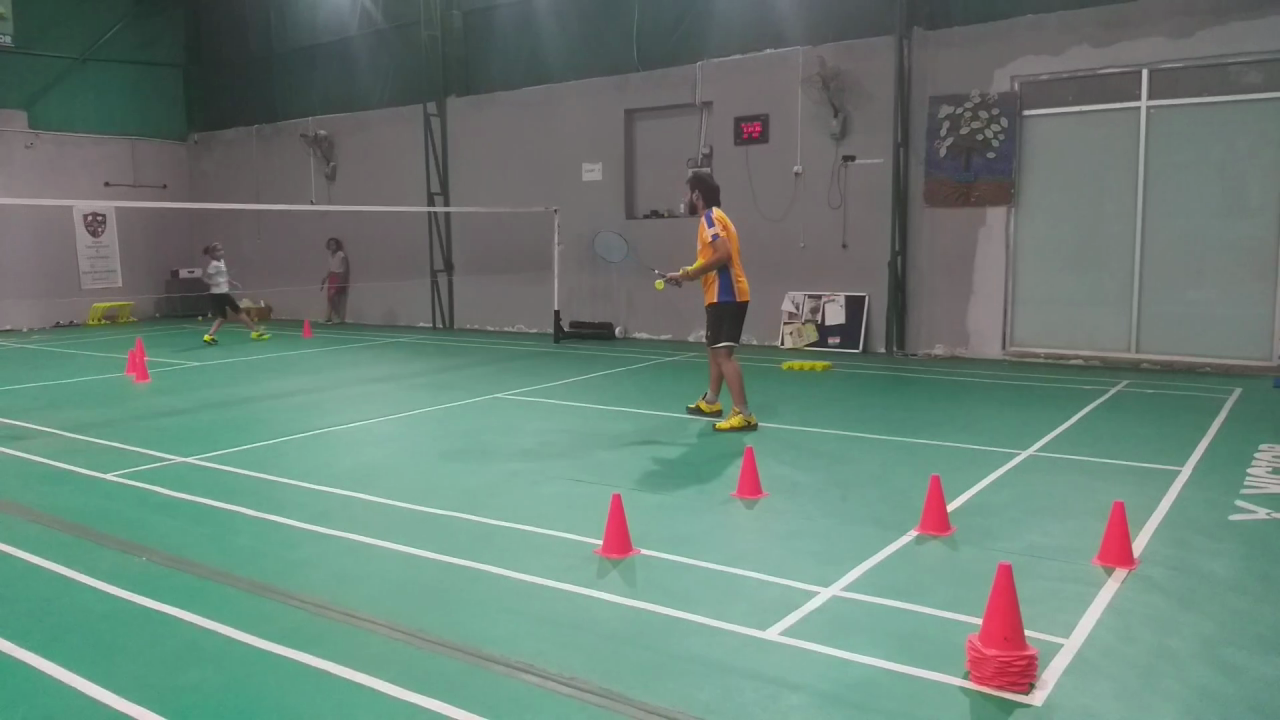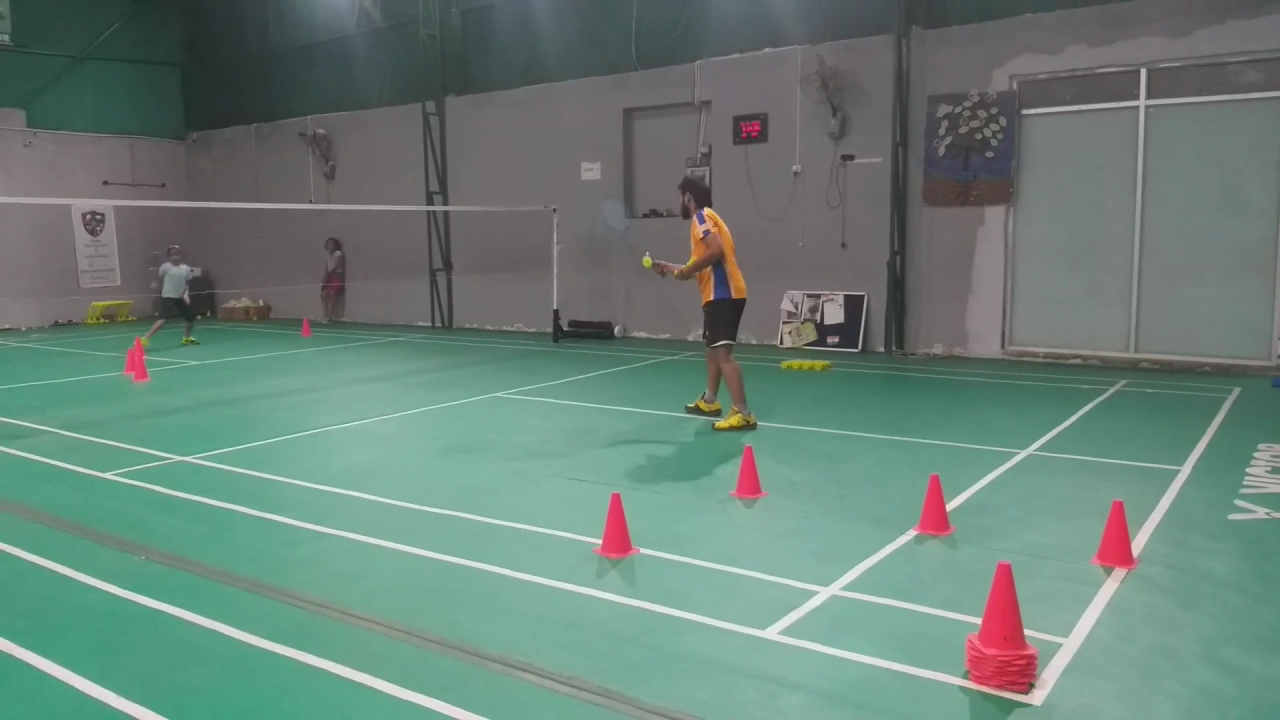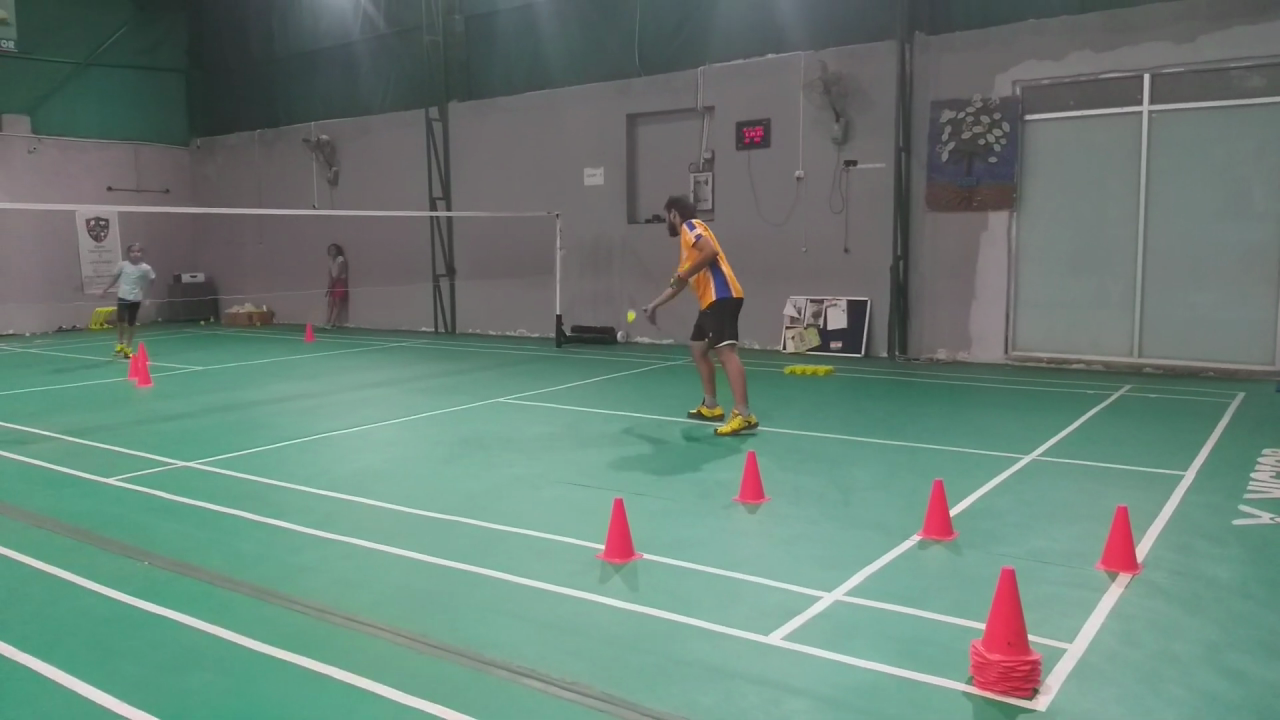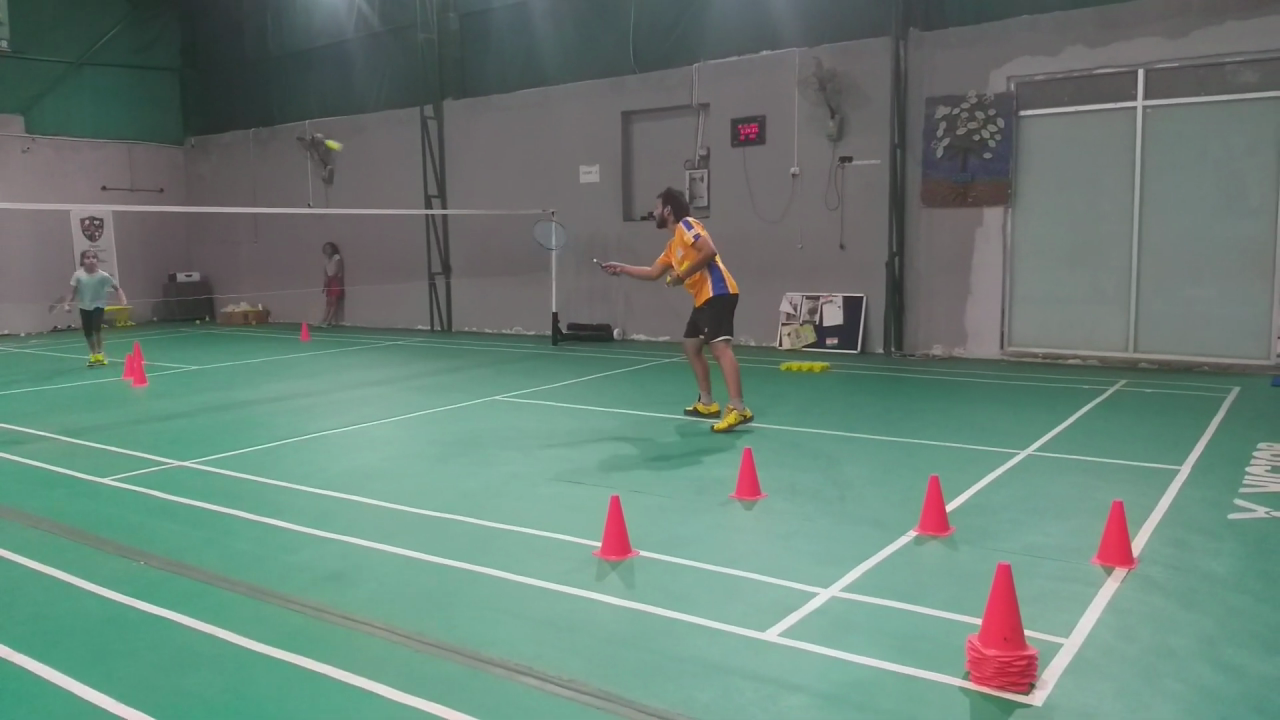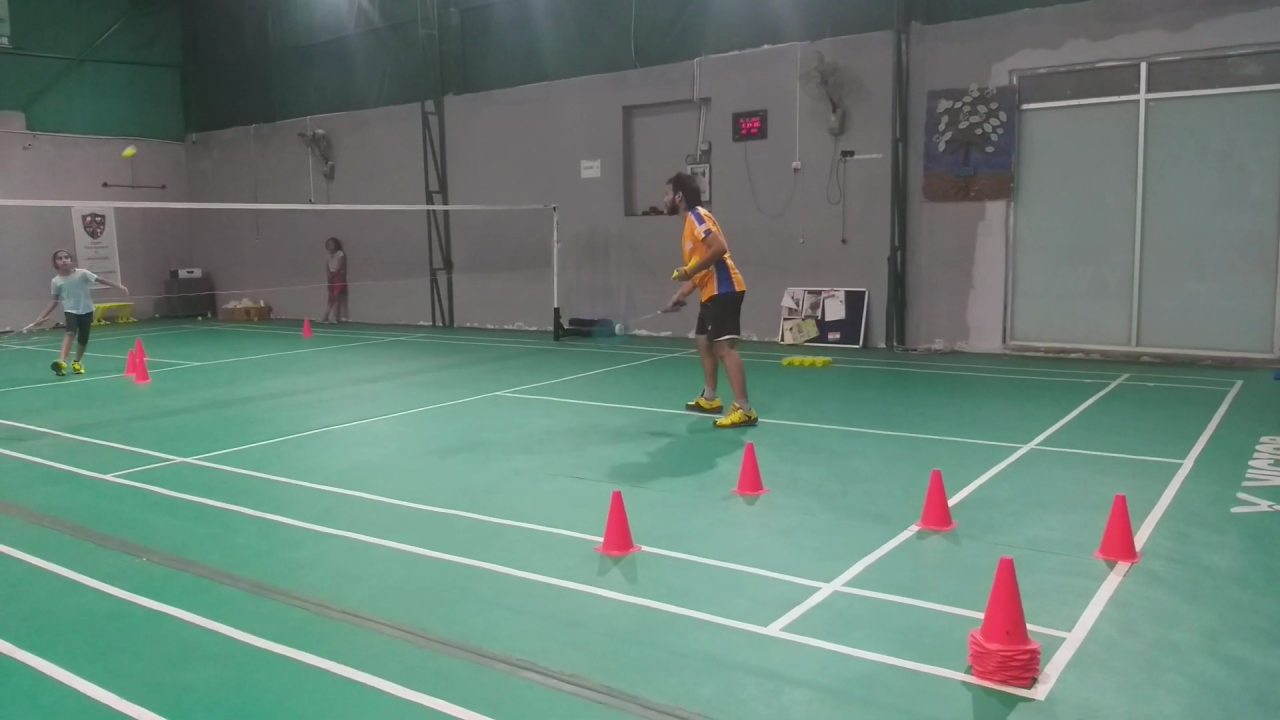
dt=0.4s
person 1, frame 1
left shoulder: (710, 217)
right shoulder: (714, 218)
left elbow: (723, 255)
left wrist: (693, 272)
right wrist: (685, 275)
left hip: (725, 297)
right hip: (723, 296)
left knee: (723, 354)
right knee: (715, 351)
left ankle: (744, 415)
right ankle: (710, 402)
person 1, frame 2
left shoulder: (702, 216)
right shoulder: (707, 218)
left elbow: (716, 251)
left wrist: (687, 270)
right wrist: (671, 268)
left hip: (722, 295)
right hip: (720, 294)
left knee: (722, 352)
right knee: (713, 350)
left ankle: (743, 414)
right ankle: (709, 402)
person 1, frame 3
left shoulder: (690, 225)
right shoulder: (687, 238)
left elbow: (711, 252)
right elbow: (679, 286)
left wrist: (683, 275)
right wrist: (655, 305)
left hip: (722, 297)
right hip: (711, 300)
left knee: (726, 353)
right knee: (698, 350)
left ankle: (744, 415)
right ankle: (711, 406)
person 1, frame 4
left shoulder: (687, 225)
right shoulder: (673, 244)
left elbow: (710, 251)
right elbow: (654, 273)
left wrist: (682, 274)
right wrist: (621, 268)
left hip: (718, 294)
right hip: (704, 299)
left knee: (721, 348)
right knee: (691, 347)
left ankle: (739, 409)
right ankle: (707, 403)
person 1, frame 5
left shoulder: (697, 216)
right shoulder: (689, 223)
left elbow: (720, 249)
left wrist: (689, 270)
right wrist: (681, 294)
left hip: (724, 291)
right hip: (712, 293)
left knee: (725, 347)
right knee: (704, 343)
left ankle: (743, 409)
right ankle: (709, 398)
